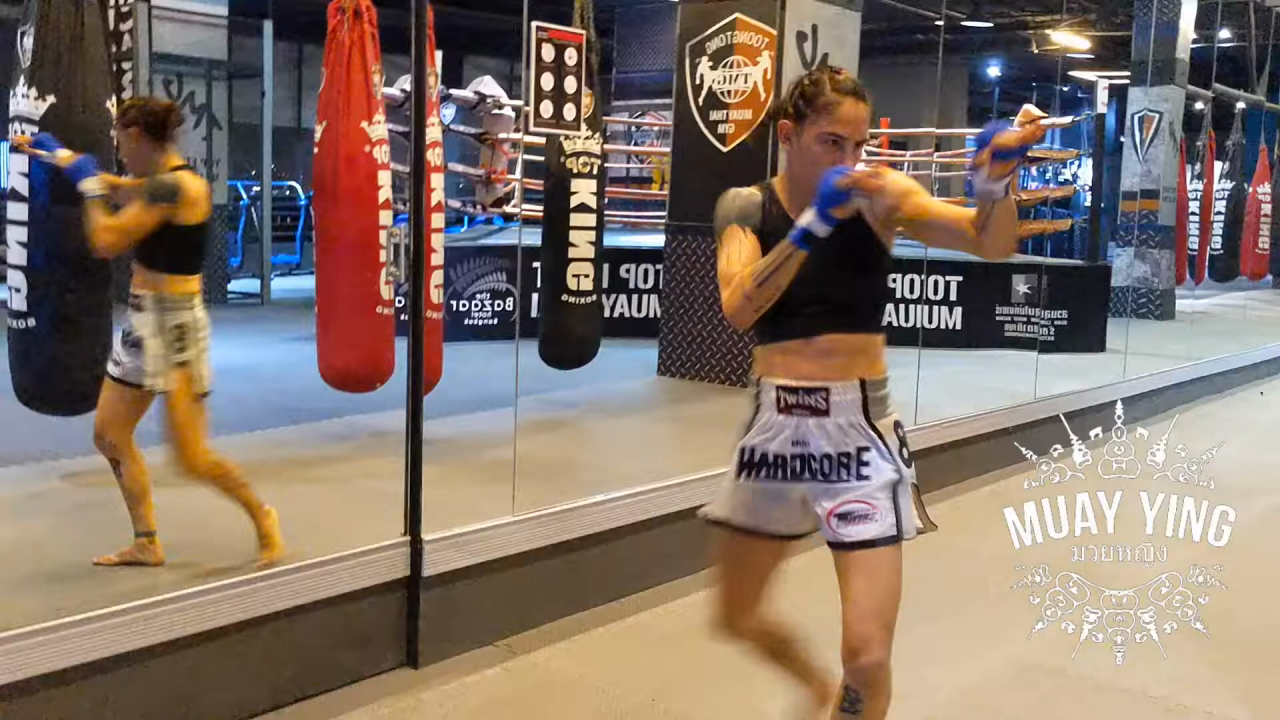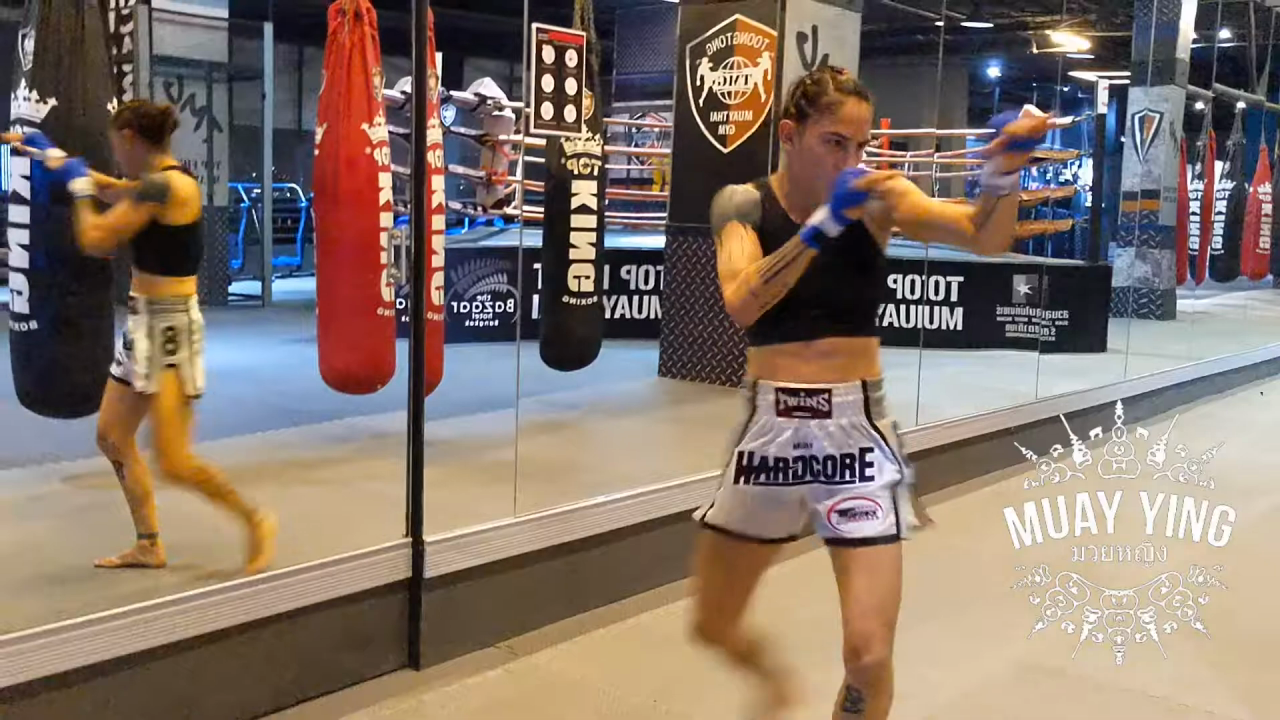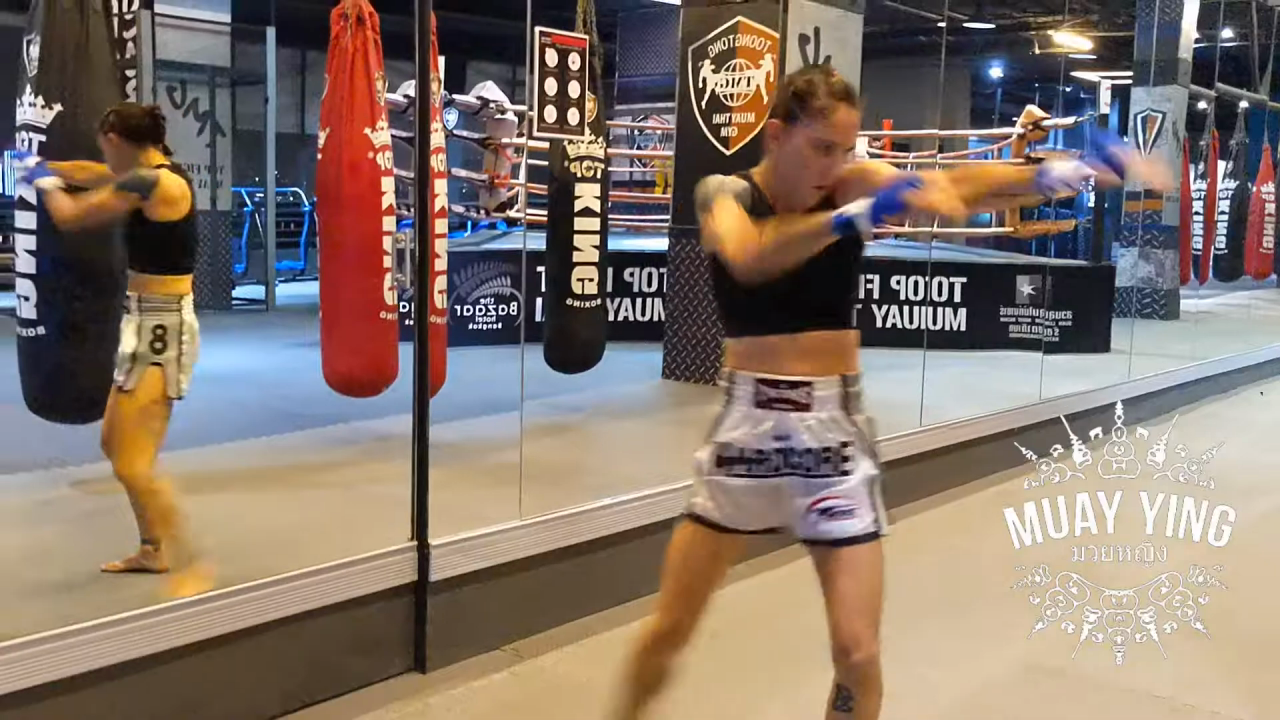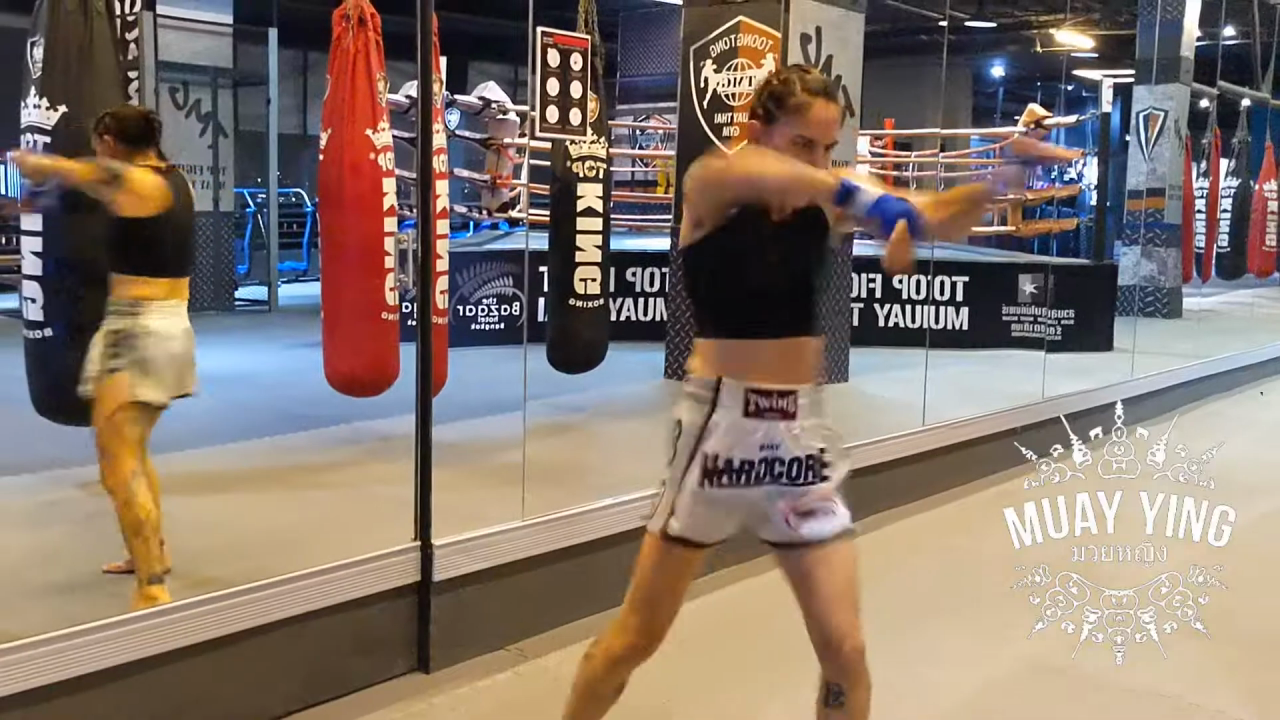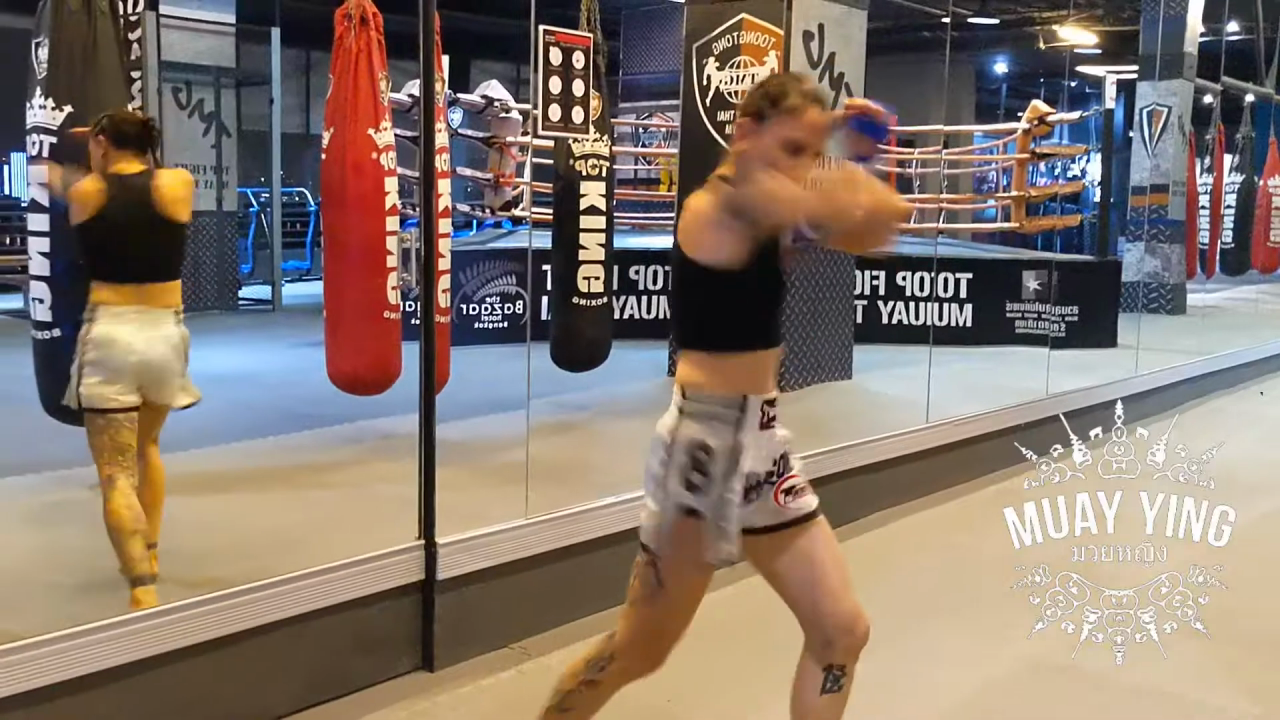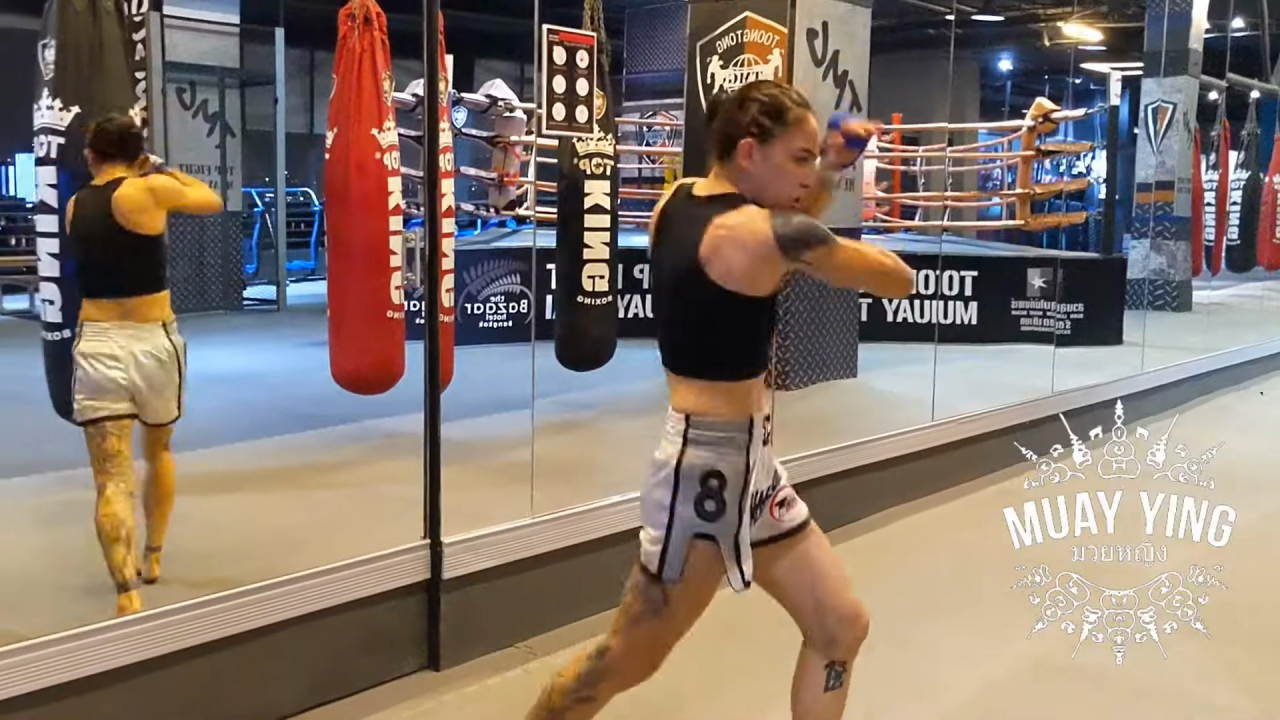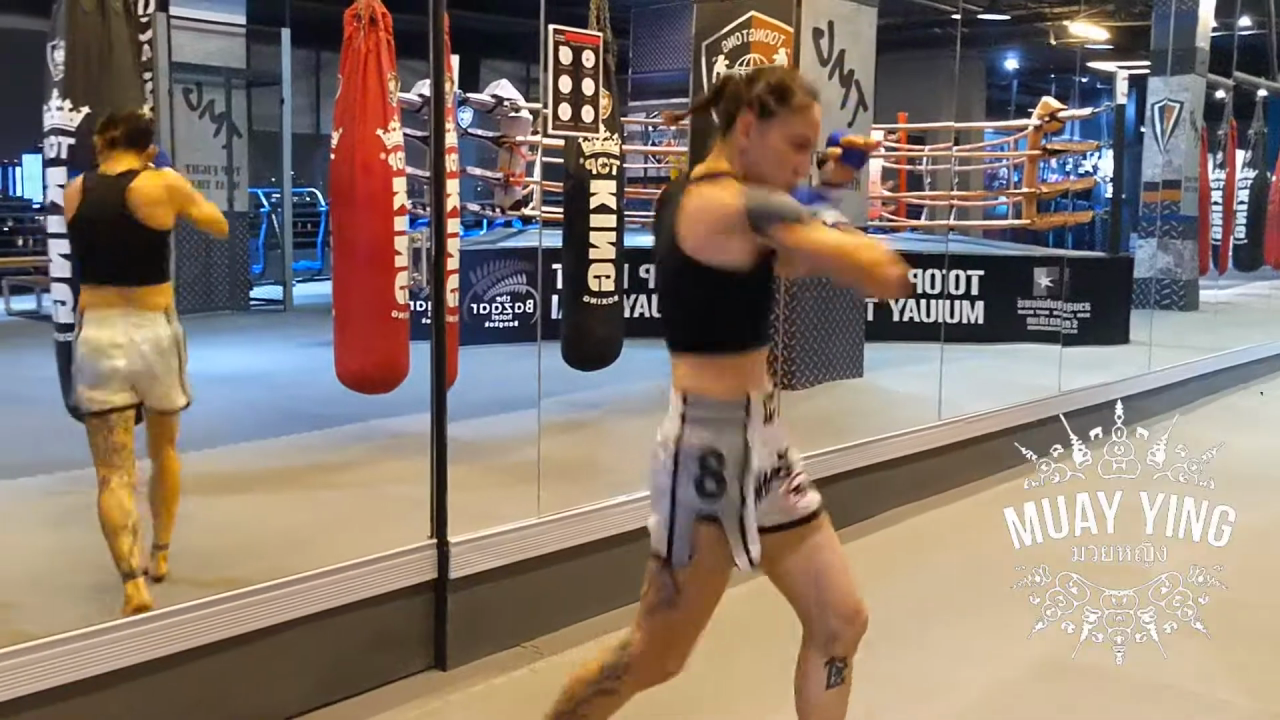
dt=0.1s
person 1, frame 1
left shoulder: (881, 197)
right shoulder: (744, 207)
left elbow: (990, 244)
right elbow: (740, 309)
left wrist: (995, 177)
right wrist: (814, 221)
left hip: (859, 434)
right hip: (774, 433)
left knee: (867, 654)
right knee: (735, 616)
person 1, frame 2
left shoulder: (878, 199)
right shoulder: (741, 204)
left elbow: (987, 239)
right elbow: (743, 304)
left wrist: (1001, 171)
right wrist: (826, 220)
left hip: (857, 435)
right hip: (771, 435)
left knee: (868, 652)
right knee: (713, 624)
person 1, frame 3
left shoulder: (859, 182)
right shoulder: (723, 194)
left elbow: (969, 185)
right elbow: (750, 256)
left wrist: (1059, 171)
right wrist: (857, 211)
left hip: (834, 432)
right hip: (750, 431)
left knee: (857, 654)
right knee: (671, 626)
person 1, frame 4
left shoulder: (825, 194)
right shoulder: (712, 185)
left elbow: (931, 220)
right elbow: (750, 174)
left wrist: (994, 177)
right wrist: (867, 199)
left hip: (799, 439)
right hip: (719, 434)
left knee: (845, 650)
right knee: (637, 637)
person 1, frame 5
left shoulder: (734, 193)
right shoulder: (720, 199)
right elbow: (871, 208)
left wrist: (854, 143)
left hip: (756, 438)
right hip: (709, 442)
left knee: (843, 630)
right knee: (637, 652)
person 1, frame 6
left shoulder: (683, 201)
right shoulder: (758, 231)
right elbow: (896, 281)
left wrist: (835, 167)
left hip: (737, 455)
right hip: (712, 466)
left knee: (844, 625)
right knee: (628, 659)
person 1, frame 7
left shoulder: (707, 194)
right shoulder: (731, 204)
left elbow: (799, 263)
right elbow: (889, 278)
left wrist: (838, 170)
left hip: (753, 438)
right hip: (715, 445)
left knee: (841, 618)
right knee: (654, 655)
person 2, frame 1
left shoulder: (175, 187)
right shoulder: (163, 179)
left elbow: (107, 243)
right elbow: (122, 190)
left wrist: (89, 184)
right wrist: (58, 154)
left hip: (175, 326)
right hip: (145, 321)
left knee: (192, 457)
right knee: (109, 434)
left ankle: (261, 516)
right ankle: (147, 542)
person 2, frame 2
left shoulder: (164, 186)
right shoulder: (157, 180)
left elbow: (95, 241)
right elbow: (113, 190)
left wrist: (79, 186)
right wrist: (51, 155)
left hip: (169, 327)
right hip: (145, 323)
left knee: (174, 462)
right knee: (112, 437)
left ankle: (255, 522)
right ankle: (149, 544)
person 2, frame 3
left shoulder: (152, 182)
right shoulder: (164, 175)
left elbow: (71, 216)
right elbow: (99, 175)
left wrist: (45, 177)
right wrist: (43, 165)
left hip: (160, 329)
right hip: (149, 324)
left knee: (133, 463)
right knee: (115, 440)
left ankle: (190, 566)
right ankle: (155, 549)
person 2, frame 4
left shoulder: (125, 180)
right shoulder: (171, 178)
left elbow: (56, 170)
left wrist: (29, 161)
left hip: (137, 332)
right hip: (169, 328)
left knee: (118, 470)
right knee: (128, 452)
left ankle: (153, 591)
right ankle: (151, 555)
person 2, frame 5
left shoulder: (82, 190)
right shoulder: (175, 183)
right wrist: (137, 160)
left hip: (107, 338)
right hip: (162, 335)
left knee: (115, 477)
right knee: (143, 449)
left ankle: (141, 595)
right ankle: (145, 555)
person 2, frame 6
left shoulder: (77, 205)
right shoulder: (148, 190)
right elbow: (211, 202)
left hip: (99, 349)
right hip: (155, 345)
left knee: (113, 484)
right knee: (160, 452)
left ankle: (127, 595)
right ankle: (150, 558)
person 2, frame 7
left shoulder: (77, 191)
right shoulder: (162, 186)
right elbow: (220, 227)
left hip: (102, 341)
right hip: (156, 335)
left knee: (114, 474)
right knee: (164, 450)
left ankle: (133, 583)
right ankle: (159, 557)
